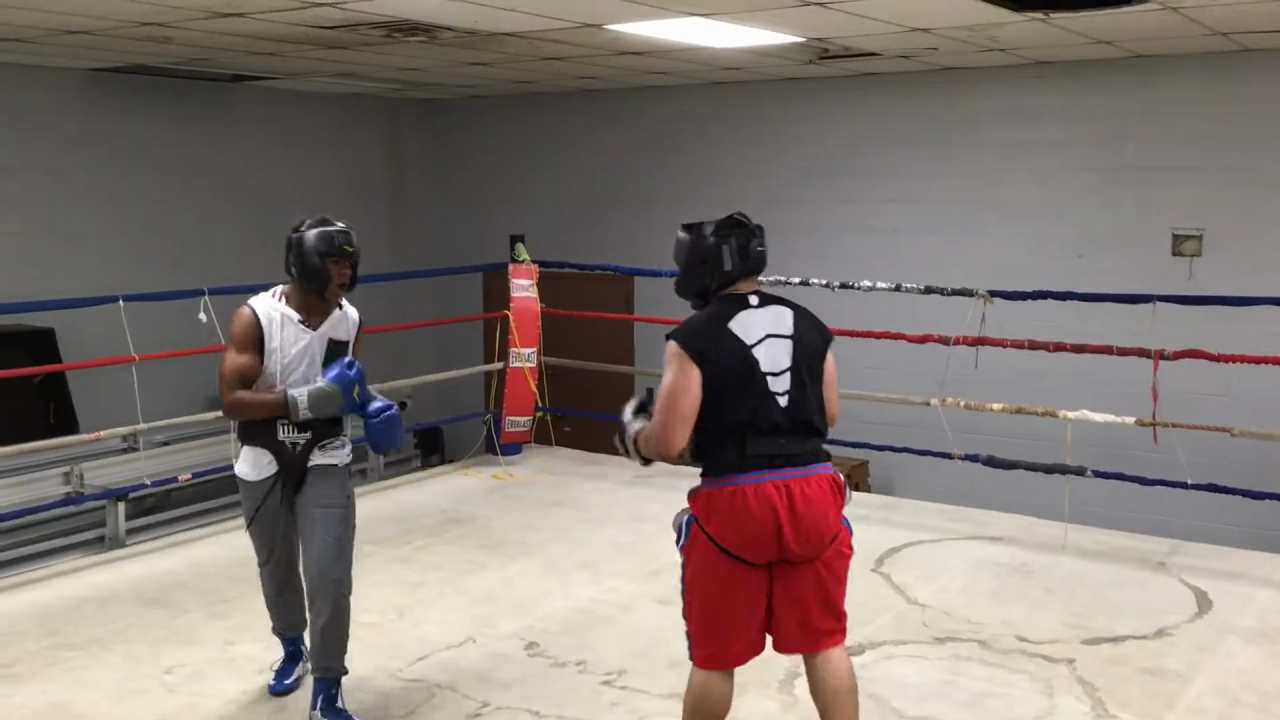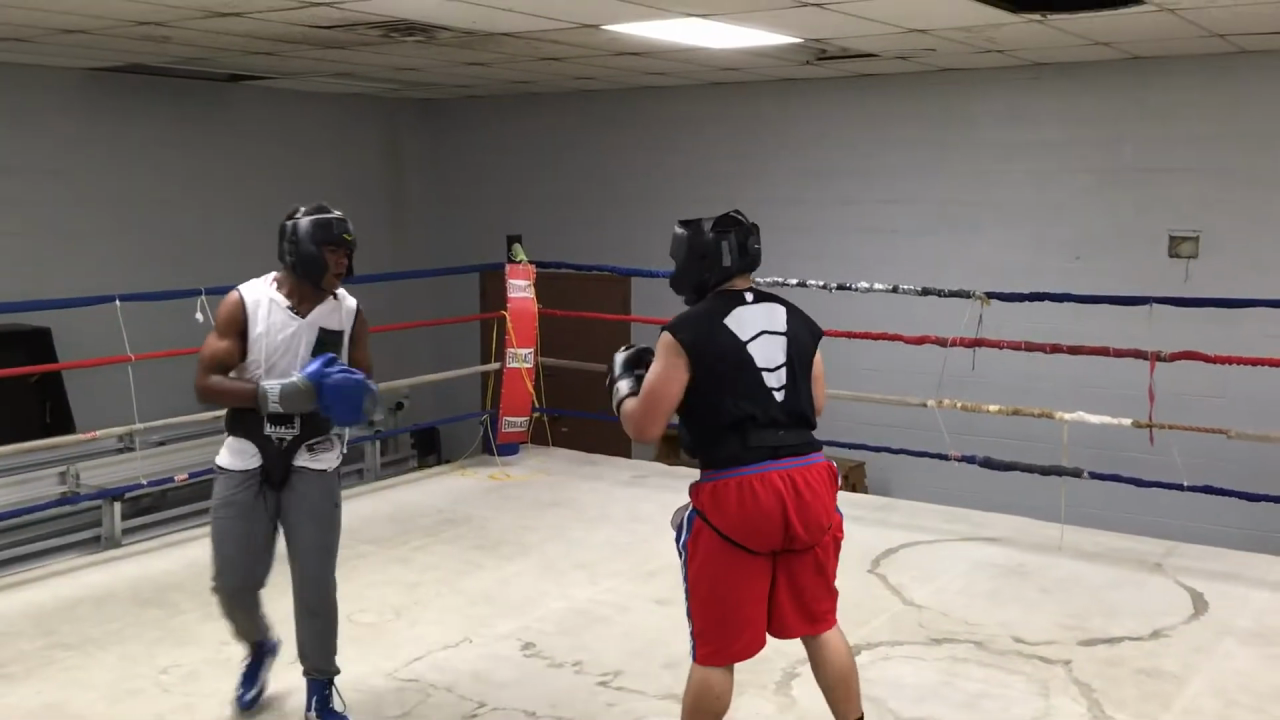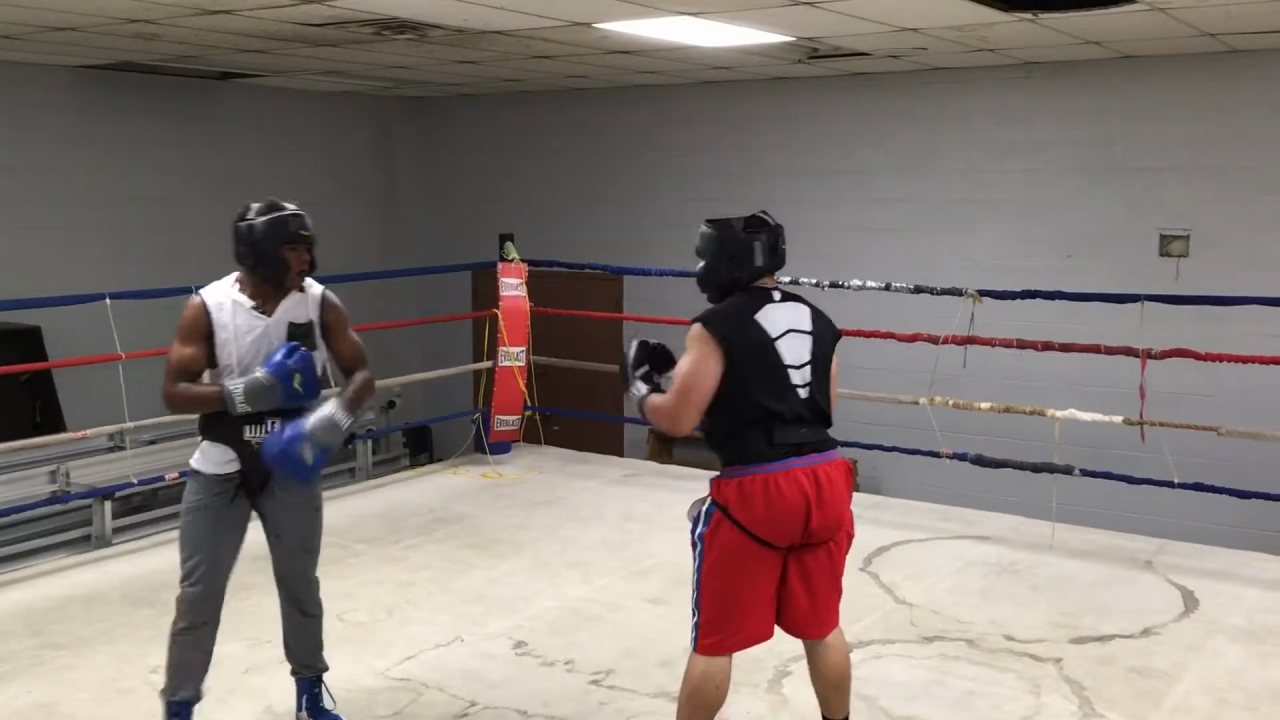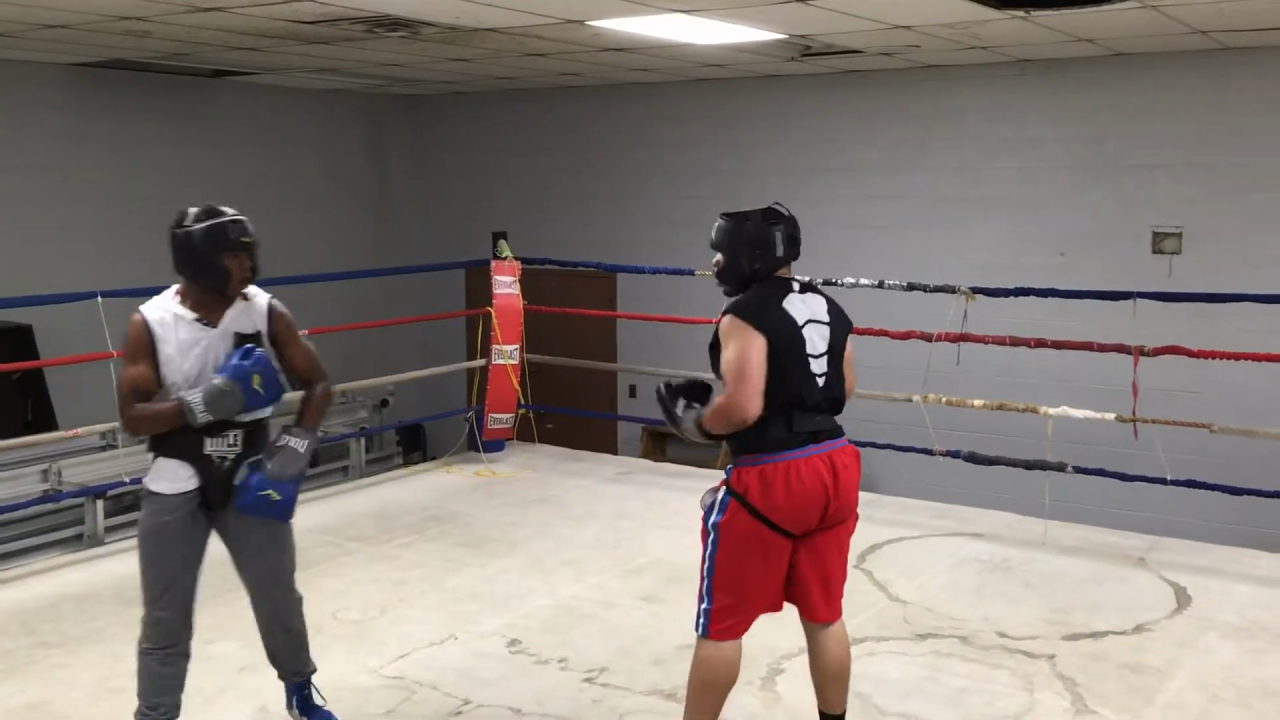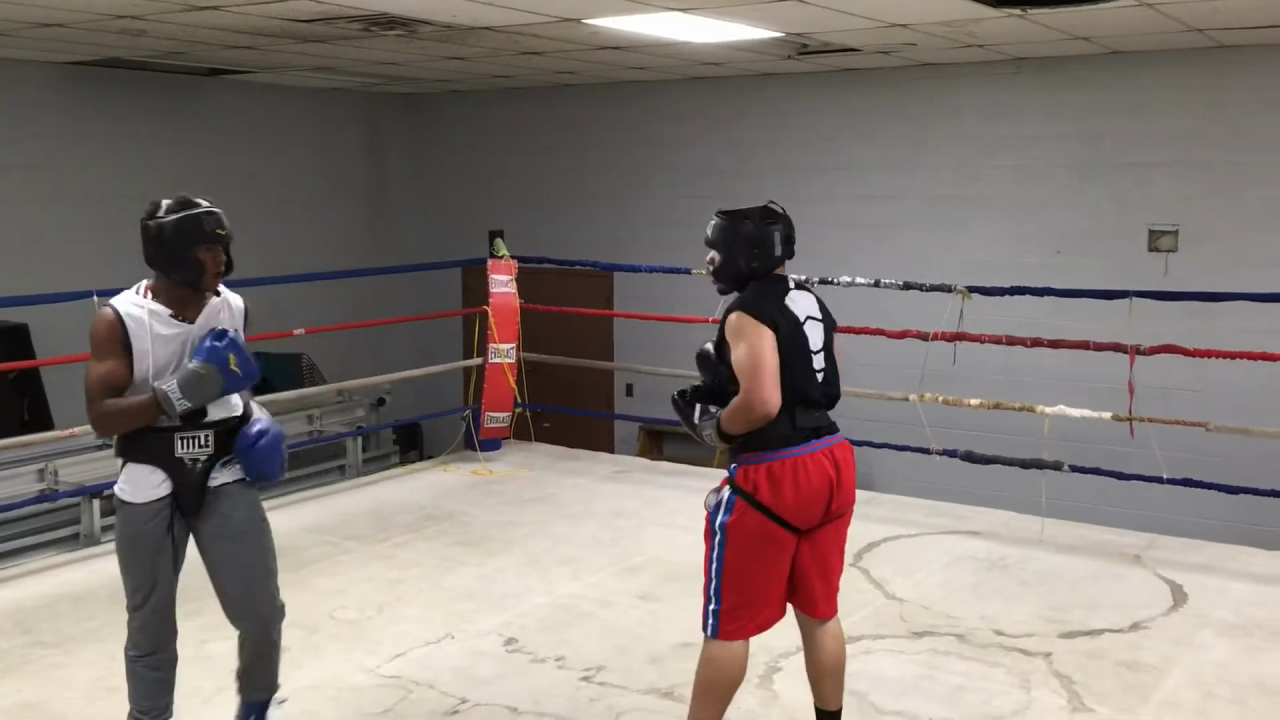
dt=0.2s
person 1, frame 1
left shoulder: (350, 320)
right shoulder: (255, 316)
right elbow: (231, 399)
left wrist: (371, 405)
right wrist: (306, 399)
left hip: (324, 459)
right hip: (263, 461)
left knee: (330, 582)
right knee: (277, 571)
right ankle: (293, 651)
person 1, frame 2
left shoulder: (349, 312)
right shoulder: (243, 303)
left elbow: (360, 378)
right elbow: (206, 383)
left wrist: (357, 395)
right wrist: (278, 393)
left hip: (312, 460)
right hip: (245, 456)
left knee: (316, 583)
right knee: (233, 581)
right ankle: (259, 648)
person 1, frame 3
left shoulder: (319, 303)
right shoulder: (207, 306)
left elbow: (361, 374)
right elbow: (174, 393)
left wrist: (329, 420)
right wrist: (245, 392)
left hip: (289, 461)
right hip: (219, 462)
left knee: (299, 585)
right knee: (198, 595)
person 1, frame 4
left shoulder: (266, 311)
right shoulder: (149, 323)
left elbow: (317, 385)
right elbow: (132, 418)
left wrist: (292, 453)
right wrist: (206, 401)
left hip: (251, 474)
right hip: (176, 482)
left knee: (278, 598)
right knee: (165, 618)
person 1, frame 5
left shoulder: (232, 309)
right shoulder: (119, 318)
right elbow: (102, 418)
left wrist: (256, 419)
right wrist: (180, 391)
left hip: (225, 476)
right hip: (150, 485)
left knee: (260, 611)
right knee: (150, 627)
person 2, frame 1
left shoulder: (694, 339)
right shoulder: (808, 325)
left elbow: (669, 444)
left wrist: (634, 432)
left hip: (733, 505)
right hip: (812, 494)
left knee: (713, 658)
right knee: (824, 643)
person 2, frame 2
left shoulder: (687, 332)
right shoulder: (797, 320)
left elbow: (643, 427)
left wrist: (623, 383)
left hip: (735, 497)
right hip: (808, 481)
left knee: (715, 651)
right knee: (819, 623)
person 2, frame 3
left shoulder: (719, 326)
right shoulder: (817, 320)
left elbow: (675, 420)
left wrist: (640, 385)
left hip: (755, 492)
right hip: (823, 479)
left knee: (715, 642)
right knee: (821, 627)
person 2, frame 4
left shoulder: (747, 315)
right shoulder: (829, 308)
left elbow: (742, 410)
left wrist: (691, 417)
left hip: (770, 480)
right hip: (832, 468)
left knee: (721, 625)
right knee: (824, 615)
person 2, frame 5
left shoulder: (749, 311)
right shoulder: (811, 302)
left elbow: (761, 404)
left wrist: (711, 424)
left hip: (772, 476)
right hip: (828, 464)
left knee: (728, 623)
right knee: (819, 613)
